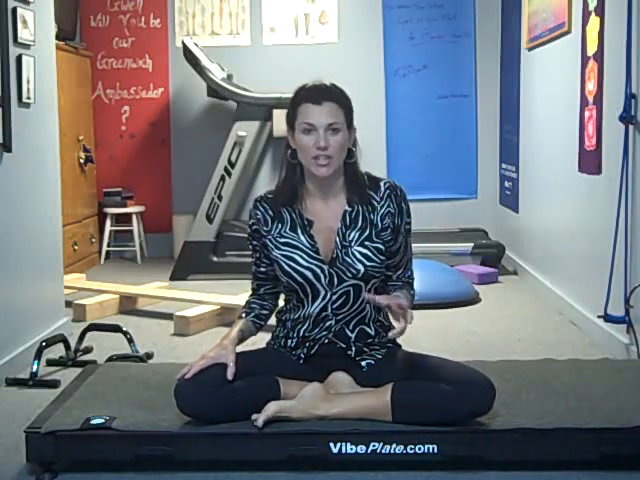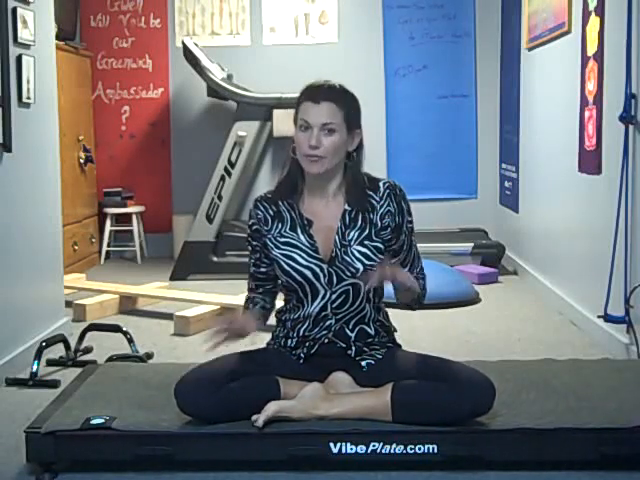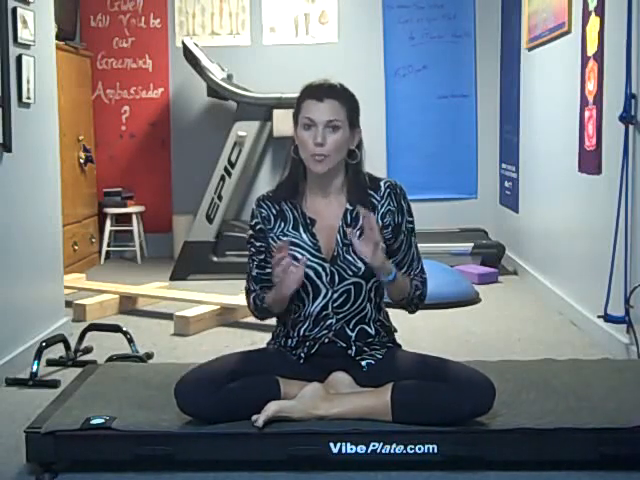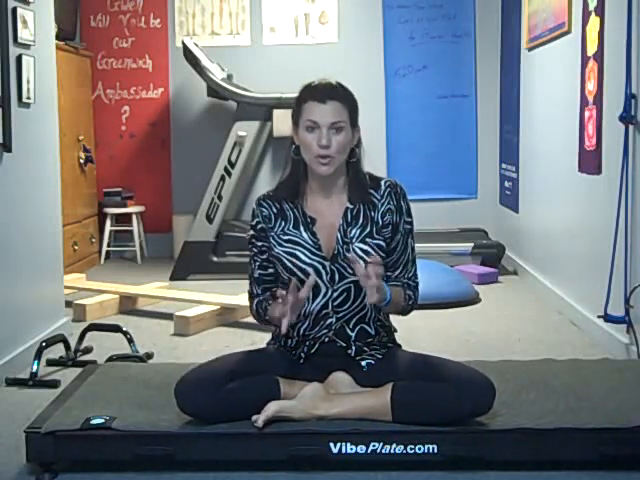
dt=0.2s
person 1, frame 1
left shoulder: (386, 199)
right shoulder: (268, 210)
left elbow: (400, 280)
right elbow: (264, 293)
left wrist: (396, 301)
right wrist: (231, 339)
left hip: (370, 355)
right hip: (294, 355)
left knee: (477, 392)
right knee: (192, 392)
left ankle: (319, 405)
right ankle: (337, 391)
person 1, frame 2
left shoulder: (385, 199)
right shoulder: (268, 209)
left elbow: (416, 295)
right elbow: (260, 293)
left wrist: (399, 280)
right wrist: (246, 319)
left hip: (371, 355)
right hip: (294, 355)
left knee: (477, 392)
right knee: (192, 392)
left ankle: (317, 405)
right ankle: (338, 391)
person 1, frame 3
left shoulder: (386, 198)
right shoulder: (270, 208)
left elbow: (414, 297)
right elbow: (258, 304)
left wrist: (384, 267)
right wrist: (280, 293)
left hip: (371, 355)
right hip: (295, 355)
left knee: (477, 392)
right knee: (191, 392)
left ankle: (318, 405)
right ankle: (338, 391)
person 1, frame 4
left shoulder: (387, 198)
right shoulder: (270, 208)
left elbow: (408, 299)
right elbow: (259, 305)
left wrist: (380, 292)
right wrist: (282, 310)
left hip: (371, 355)
right hip: (295, 355)
left knee: (477, 392)
right knee: (192, 392)
left ankle: (319, 404)
right ankle: (337, 391)
